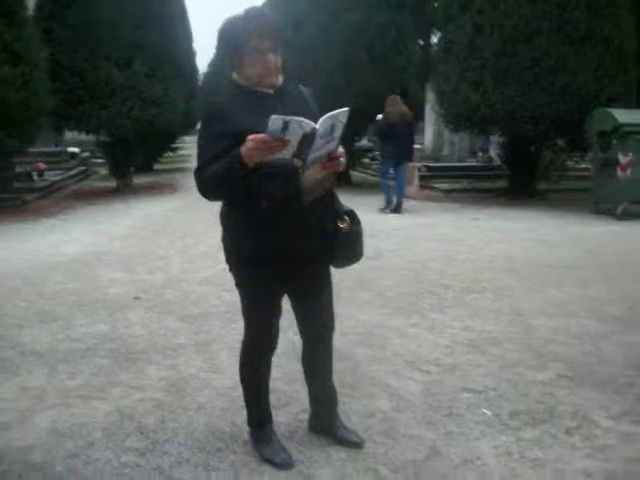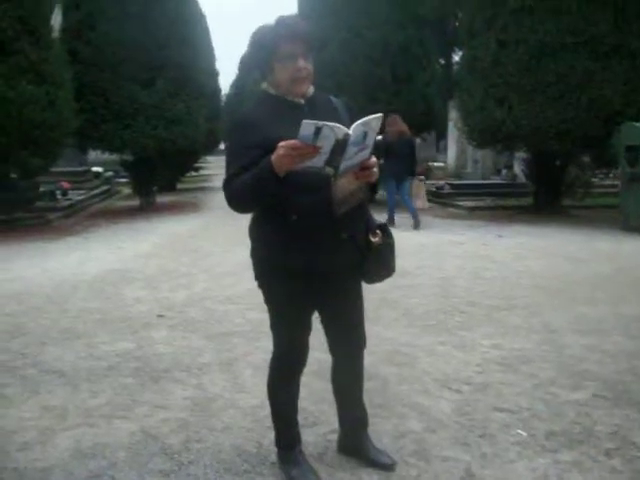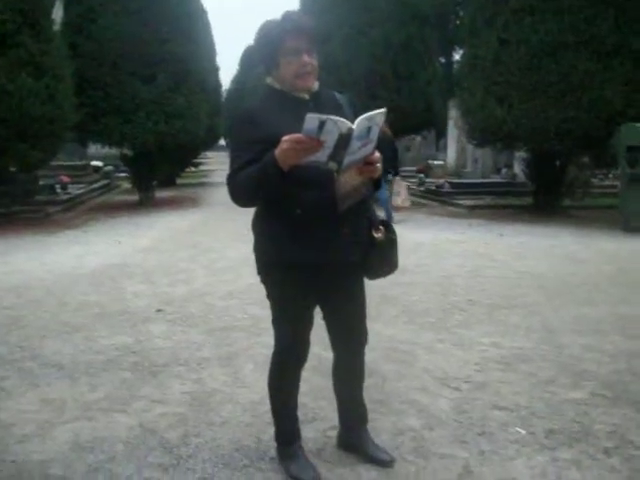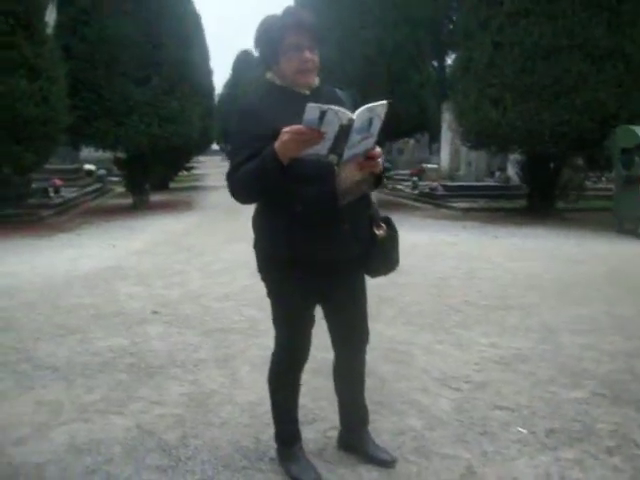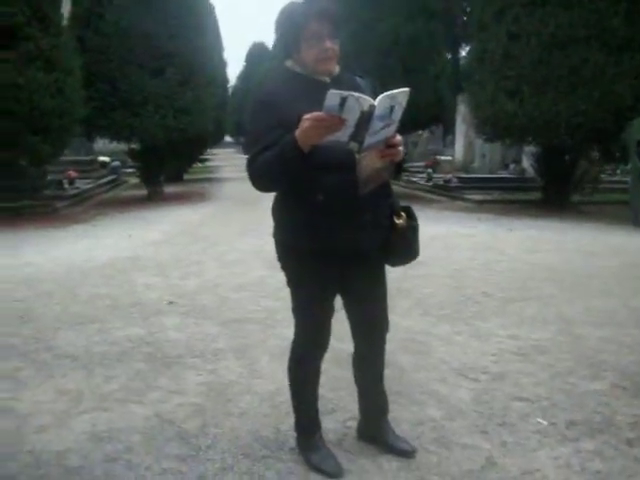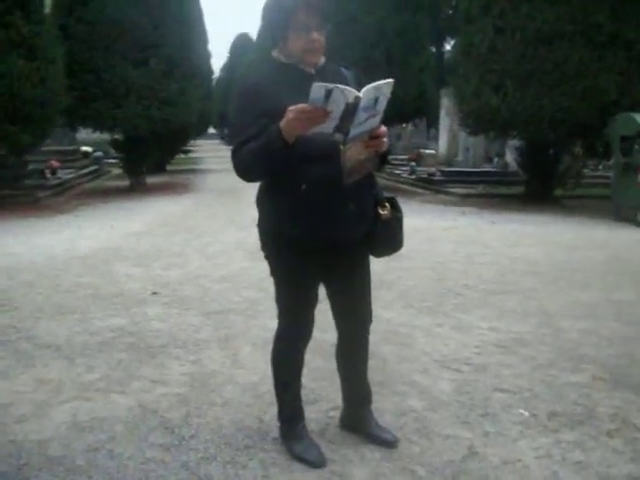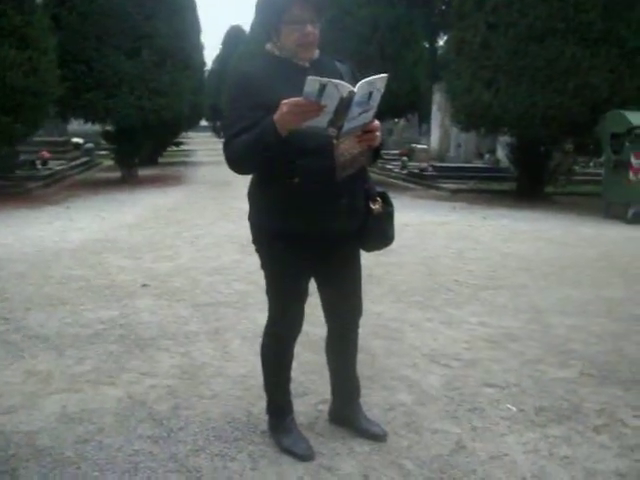
dt=0.5s
person 1, frame 1
left shoulder: (301, 96)
right shoulder: (222, 107)
left elbow: (322, 153)
right elbow: (208, 184)
left wrist: (335, 160)
right wrist: (244, 158)
left hip: (310, 240)
right hip: (258, 248)
left knee: (319, 330)
right knee: (261, 337)
left ankle: (325, 414)
right ankle: (260, 428)
person 1, frame 2
left shoulder: (332, 107)
right shoulder: (251, 120)
left elbow: (353, 167)
right elbow: (237, 196)
left wrist: (367, 172)
right wrist: (275, 167)
left hip: (341, 254)
right hip: (287, 264)
left knee: (350, 349)
right knee: (290, 356)
left ankle: (354, 434)
person 1, frame 3
left shoulder: (336, 103)
right shoulder: (255, 114)
left elbow: (358, 165)
right elbow: (241, 191)
left wrist: (372, 169)
right wrist: (279, 161)
left hip: (344, 251)
right hip: (289, 258)
left knee: (352, 344)
right knee: (291, 350)
left ankle: (353, 430)
person 1, frame 4
left shoulder: (337, 99)
right shoulder: (255, 109)
left elbow: (359, 162)
right elbow: (241, 187)
left wrist: (373, 164)
right wrist: (279, 154)
left hip: (344, 248)
right hip: (290, 255)
left knee: (353, 343)
right knee: (292, 348)
left ankle: (354, 431)
person 1, frame 5
left shoulder: (356, 87)
right shoulder: (274, 95)
left elbow: (379, 151)
right elbow: (261, 174)
left wrist: (394, 152)
right wrist: (300, 141)
left hip: (364, 237)
right hip: (309, 244)
left knee: (373, 332)
right knee: (312, 338)
left ankle: (374, 421)
right ankle: (308, 436)
person 1, frame 6
left shoulder: (340, 77)
right shoulder: (259, 83)
left elbow: (363, 141)
right elbow: (246, 164)
left wrist: (378, 143)
right wrist: (284, 132)
left hip: (348, 228)
right hip: (294, 234)
left knee: (356, 324)
right knee: (295, 328)
left ankle: (357, 411)
right ankle: (292, 425)
person 1, frame 7
left shoulder: (333, 71)
right shoulder: (251, 75)
left elbow: (354, 135)
right elbow: (238, 156)
left wrist: (371, 137)
right wrist: (278, 125)
left hip: (340, 221)
right hip: (285, 227)
left knee: (346, 317)
right knee: (285, 322)
left ankle: (346, 404)
right ankle: (280, 418)
